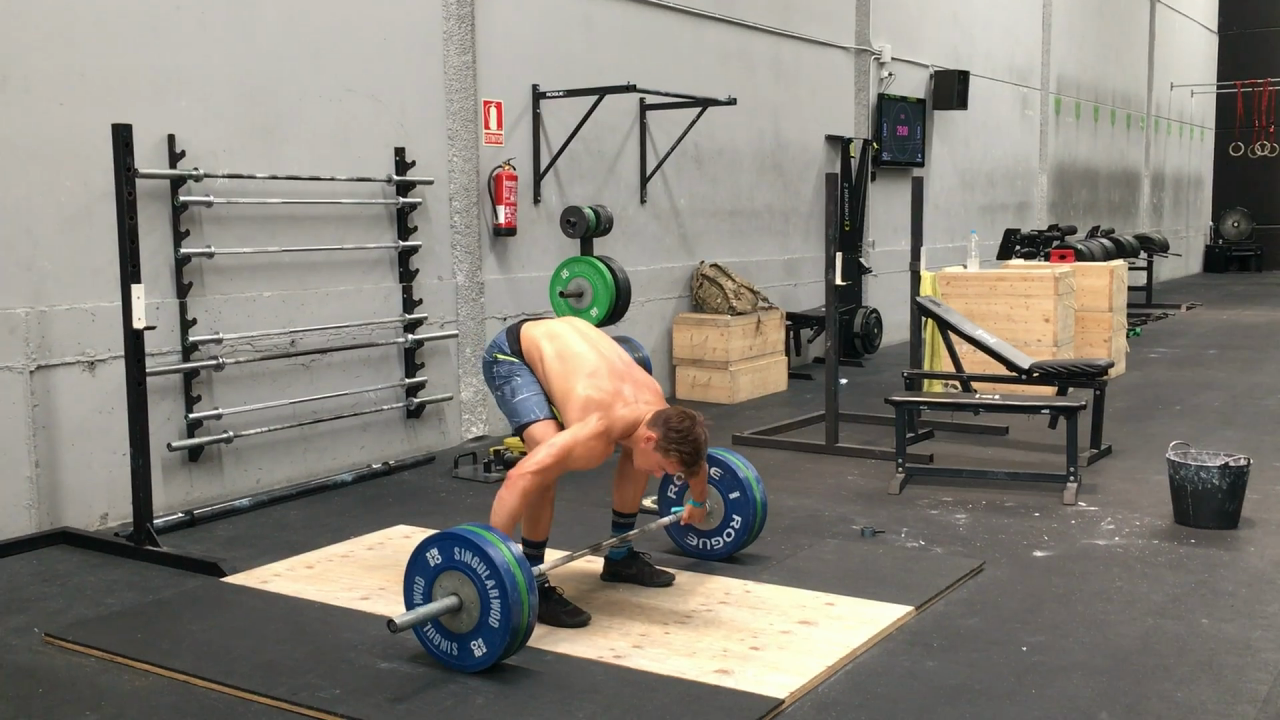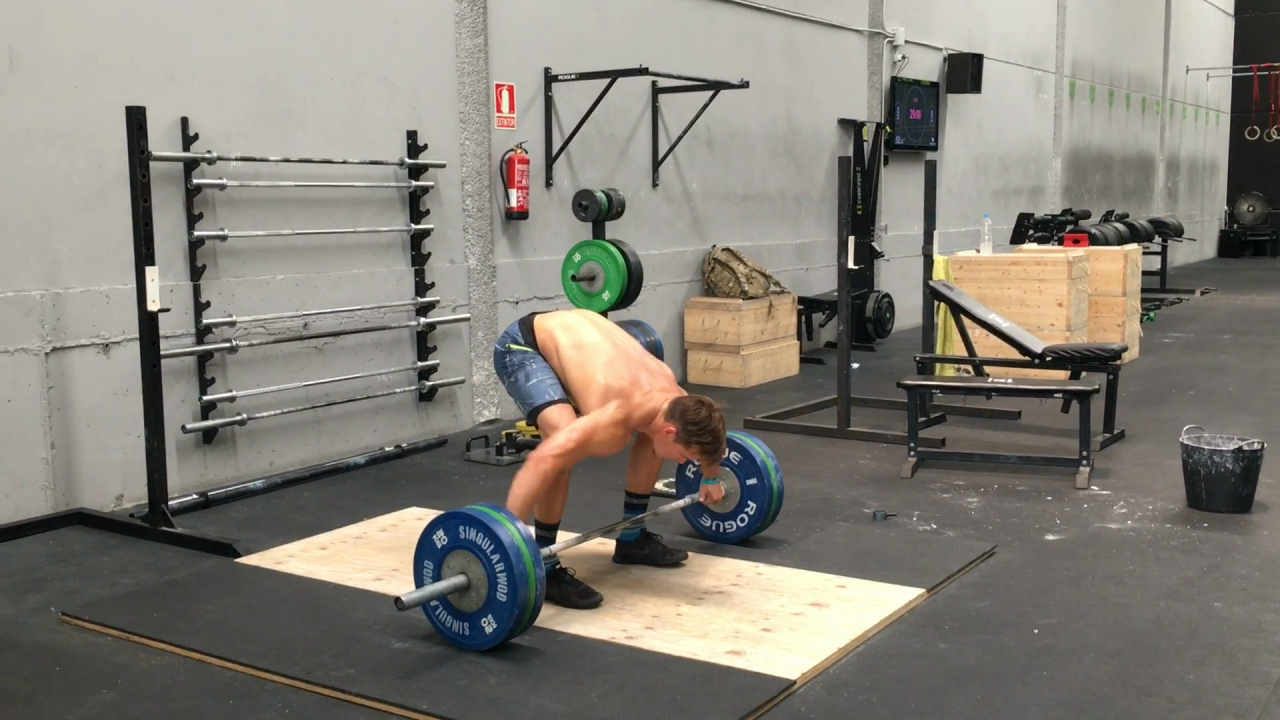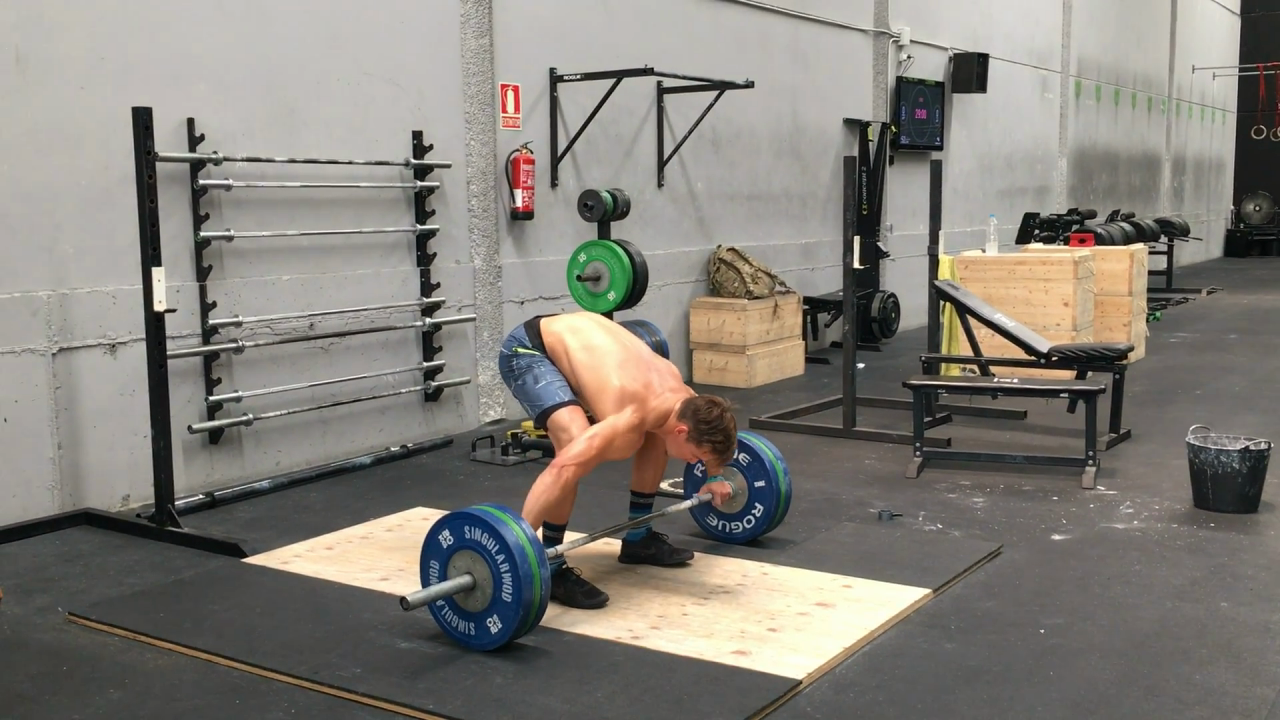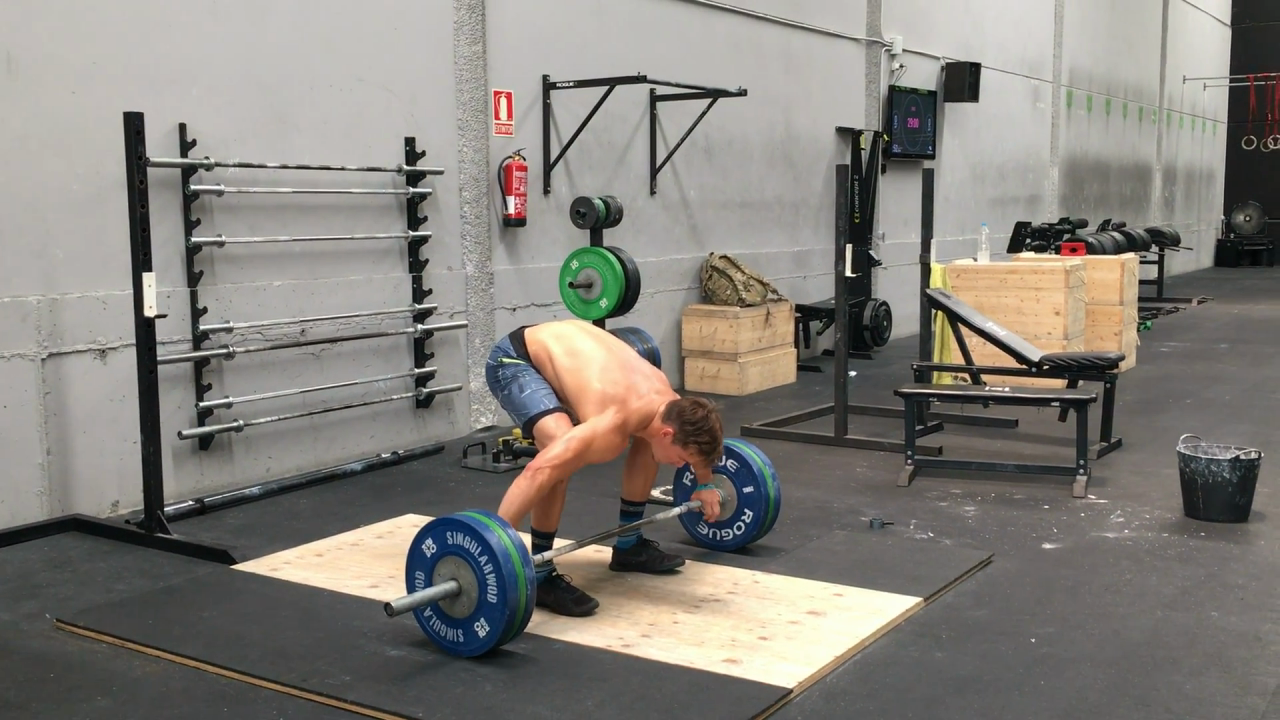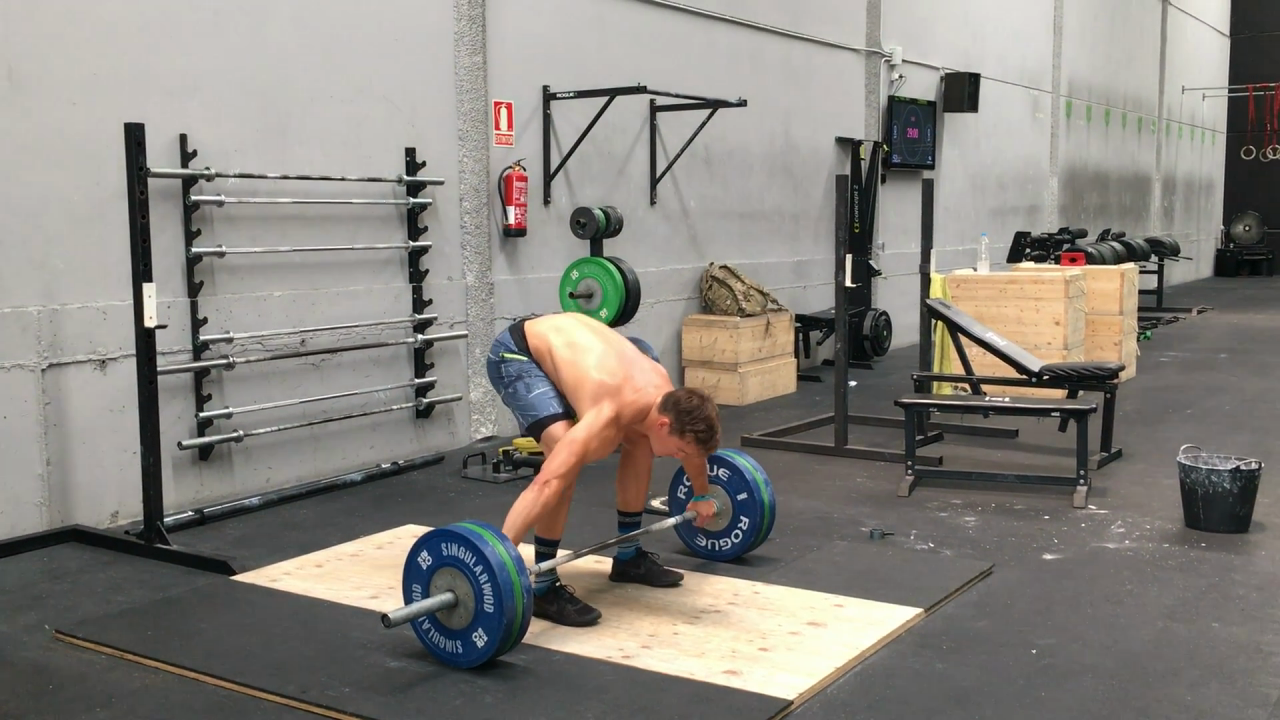
dt=1s
person 1, frame 1
left shoulder: (662, 419)
right shoulder: (598, 434)
left elbow: (692, 455)
right elbow: (520, 479)
left wrist: (698, 503)
right hip: (512, 354)
left knee: (634, 452)
right knee: (543, 467)
left ankle: (620, 557)
right ankle: (533, 586)
person 1, frame 2
left shoulder: (676, 401)
right shoulder: (616, 420)
left elbow: (702, 433)
right elbow: (540, 462)
left wrist: (711, 480)
right hip: (522, 346)
left knee: (650, 436)
right knee: (562, 446)
left ankle: (632, 538)
right ankle: (545, 568)
person 1, frame 3
left shoulder: (682, 398)
right shoulder: (630, 424)
left elbow: (708, 426)
right elbow: (562, 469)
left wrist: (713, 477)
right hip: (527, 350)
right knee: (575, 440)
left ankle: (638, 539)
right ankle: (551, 569)
person 1, frame 4
left shoulder: (670, 405)
right shoulder: (613, 428)
left elbow: (696, 434)
right elbow: (538, 472)
left wrist: (704, 486)
right hip: (514, 360)
left knee: (646, 441)
right knee: (560, 447)
left ankle: (628, 546)
right ankle: (541, 577)
person 1, frame 5
left shoulder: (668, 399)
right shoulder: (609, 417)
left elbow: (692, 450)
right elbow: (546, 484)
left wrist: (702, 497)
left hip: (563, 340)
right hip: (516, 354)
left knee: (638, 443)
right knee: (562, 462)
left ankle: (628, 557)
right ankle: (543, 588)
